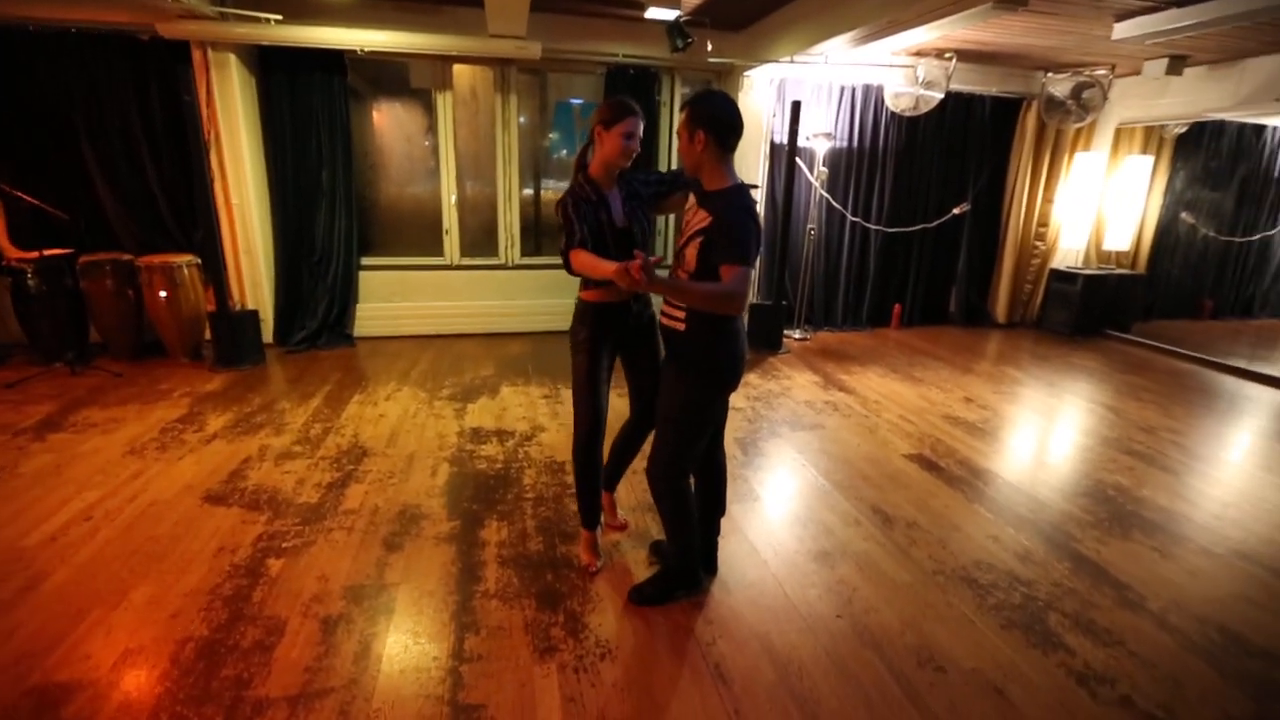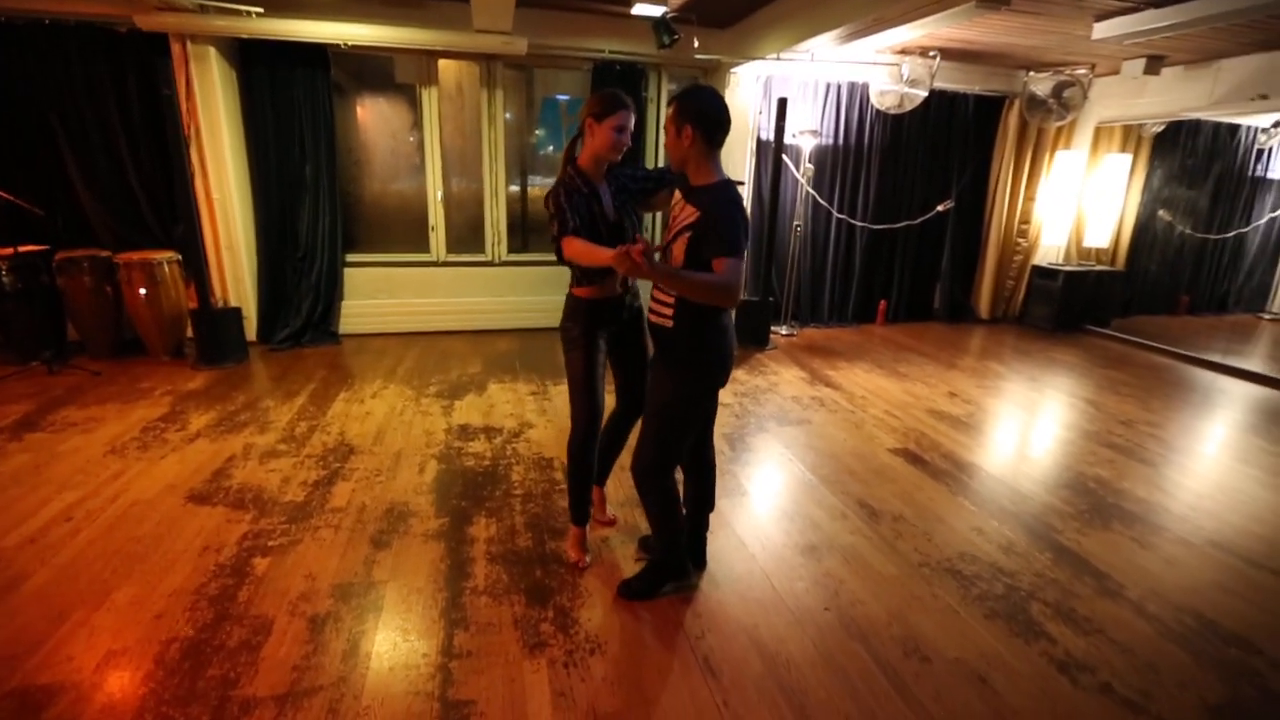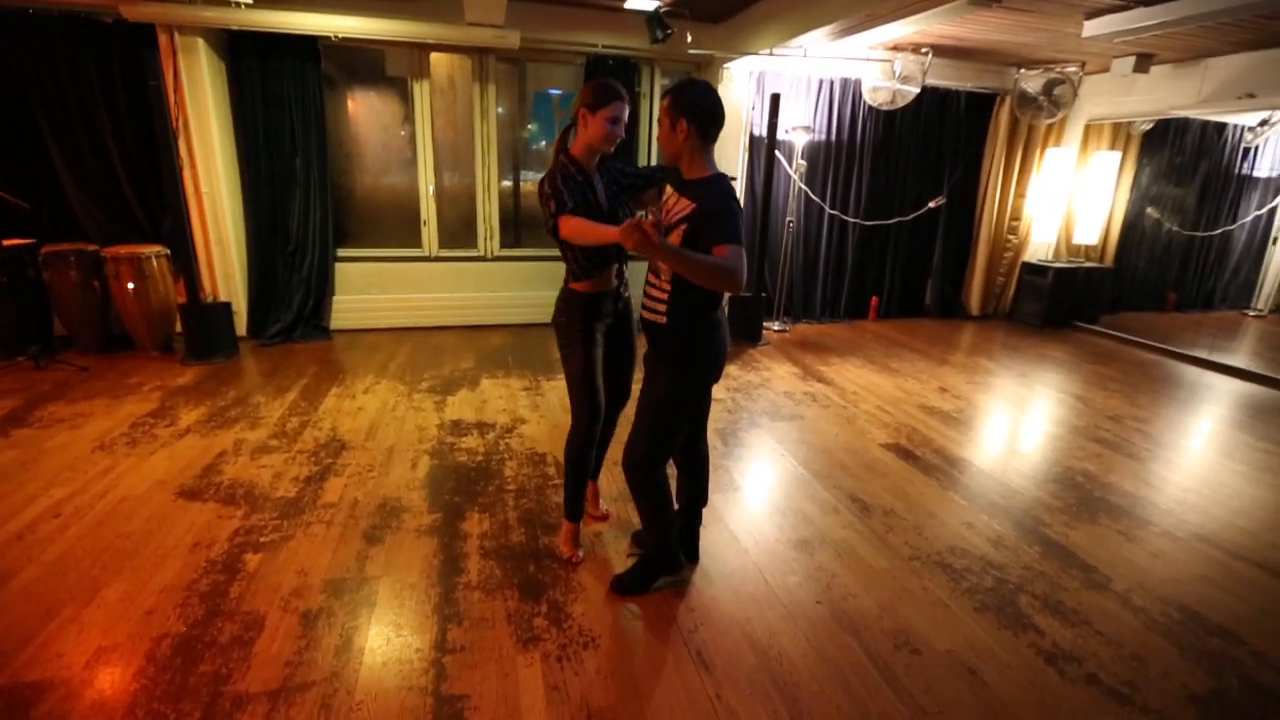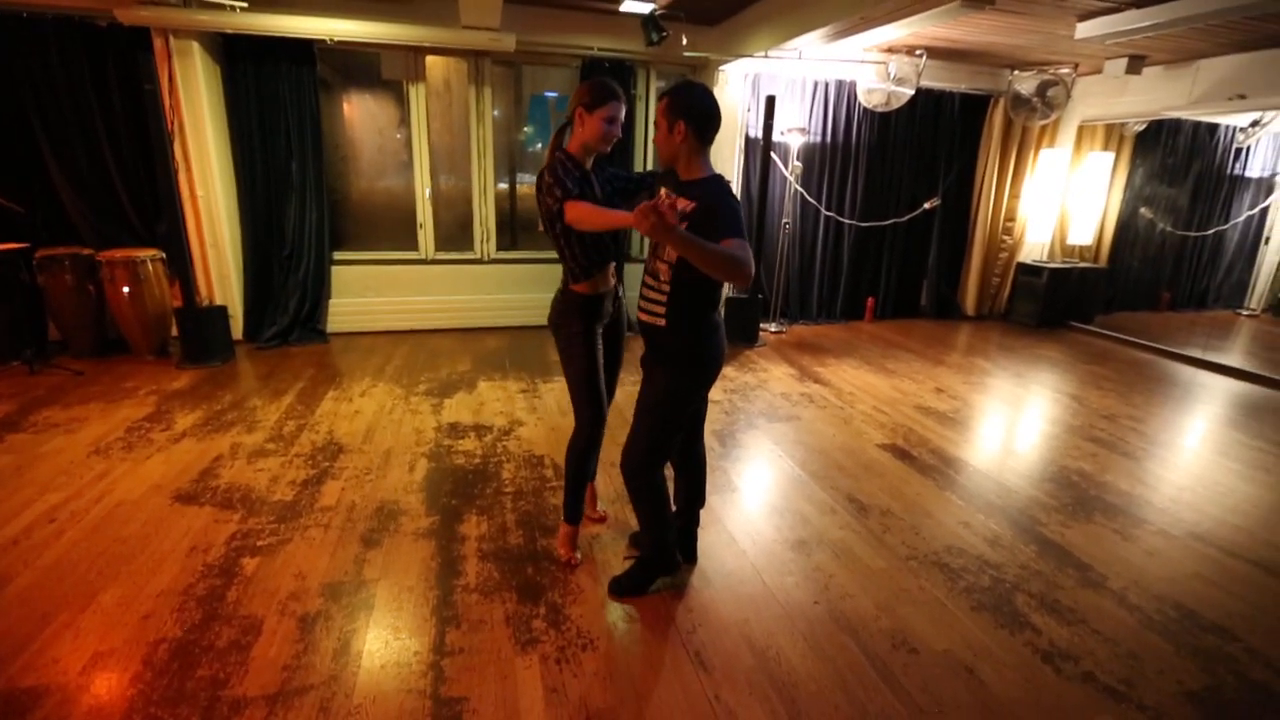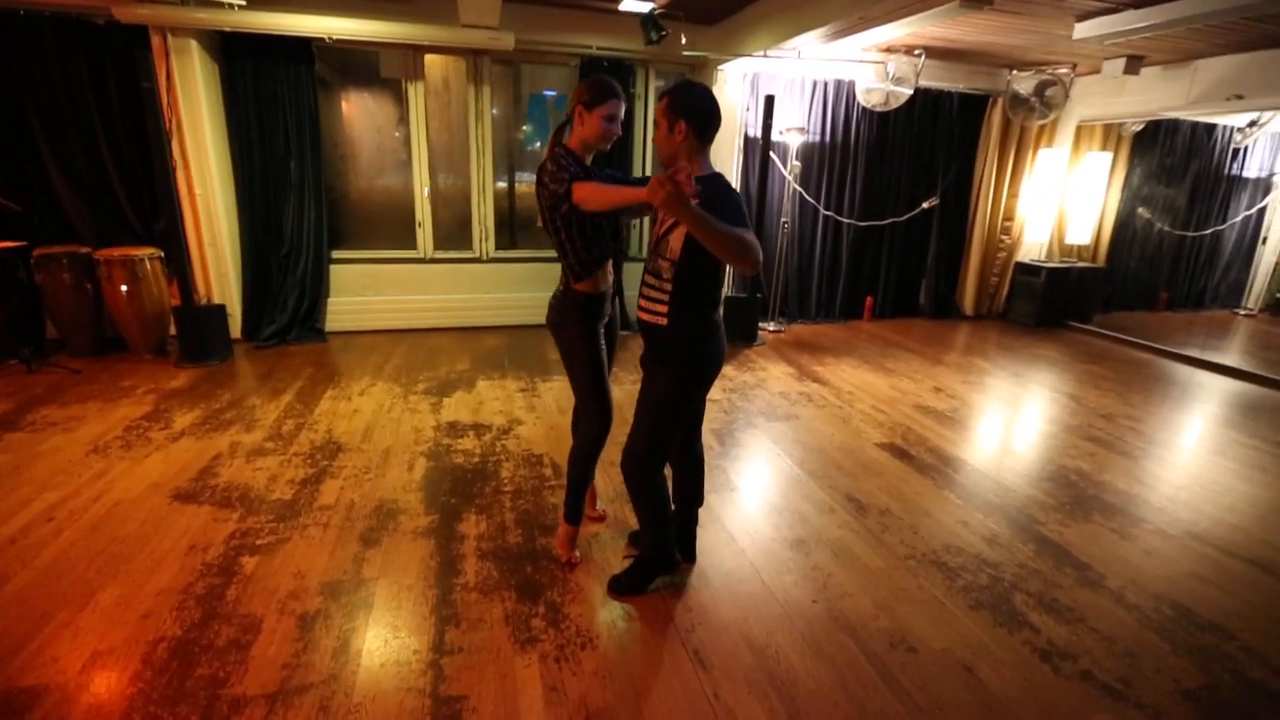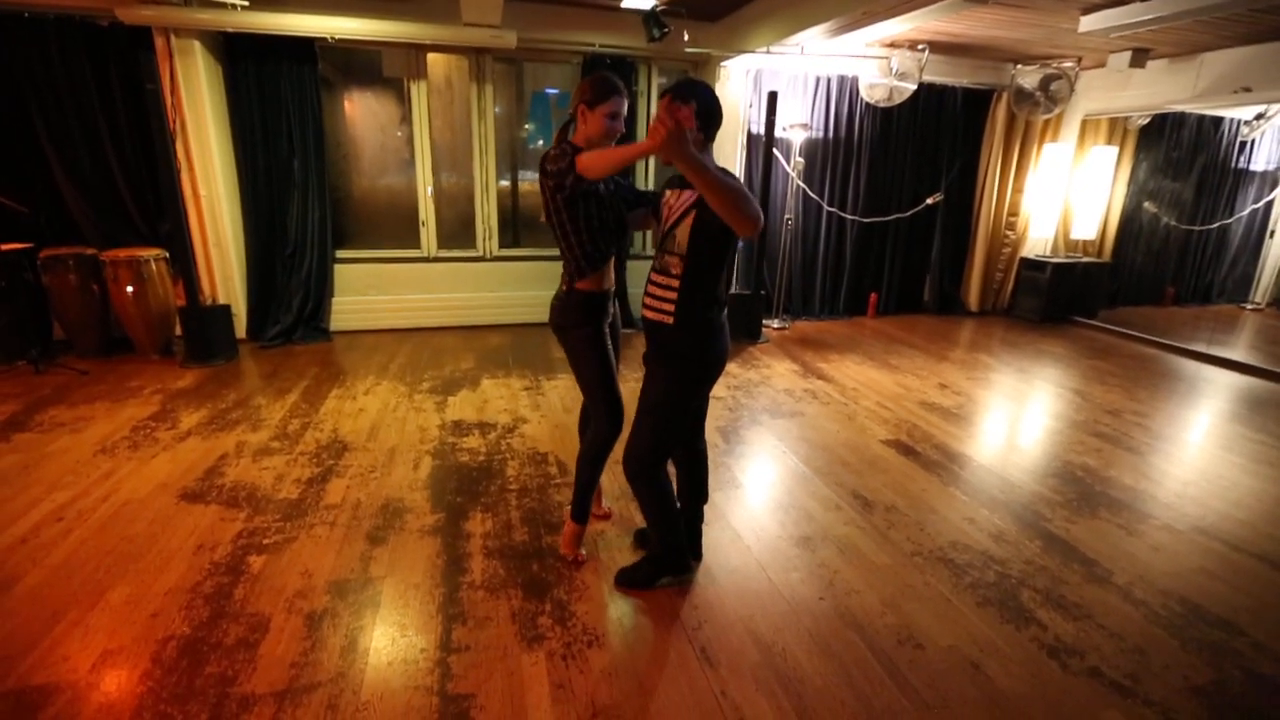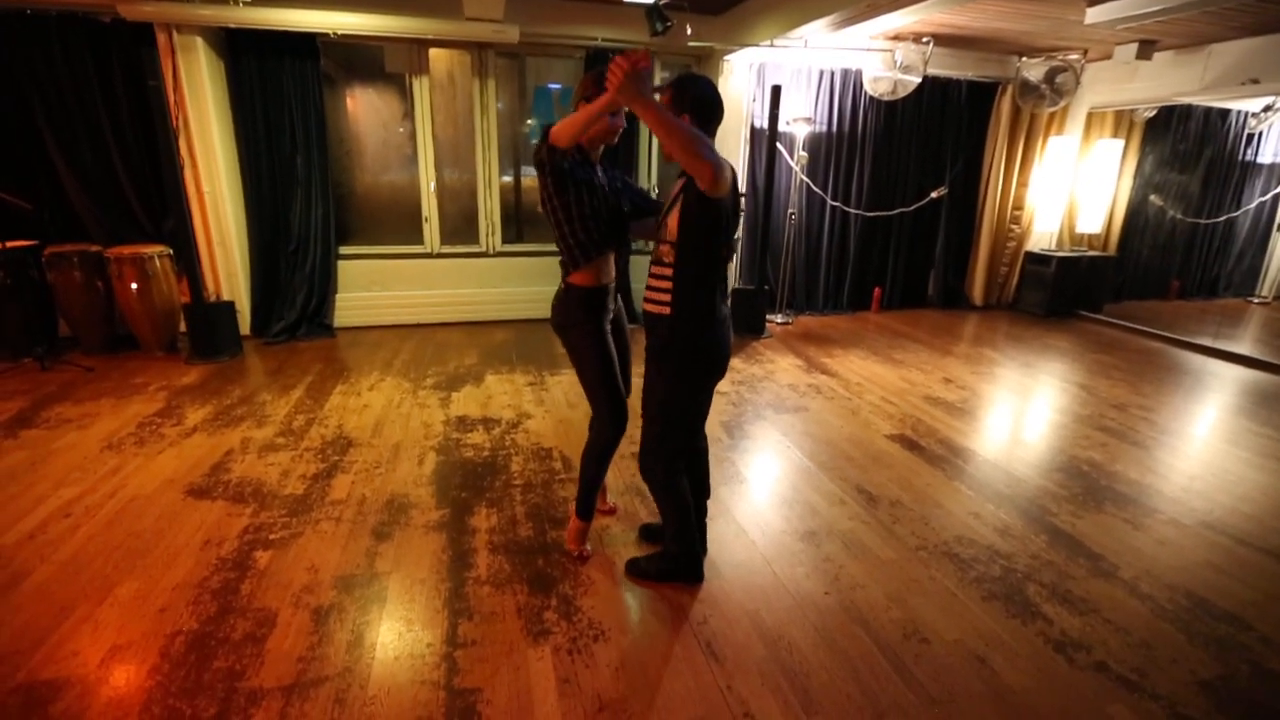
dt=0.2s
person 1, frame 1
left shoulder: (733, 212)
right shoulder: (705, 194)
left elbow: (735, 297)
left wrist: (659, 285)
left hip: (703, 358)
right hip: (705, 353)
left knee: (666, 468)
right knee: (706, 453)
left ankle: (684, 568)
right ankle: (701, 549)
person 1, frame 2
left shoulder: (721, 208)
right shoulder: (690, 189)
left elbow: (729, 289)
left wrist: (656, 272)
left hip: (692, 355)
right hip: (693, 349)
left knee: (651, 464)
right knee: (695, 450)
left ankle: (671, 560)
right ankle: (690, 543)
person 1, frame 3
left shoulder: (716, 201)
right shoulder: (681, 183)
left elbow: (734, 277)
left wrist: (662, 251)
left hip: (685, 351)
right hip: (689, 345)
left knee: (642, 459)
right knee: (688, 444)
left ankle: (663, 553)
right ankle: (683, 537)
person 1, frame 4
left shoulder: (714, 201)
right shoulder: (675, 184)
left elbow: (742, 270)
right elbow: (632, 203)
left wrist: (674, 237)
left hip: (683, 353)
right hip: (682, 347)
left knee: (640, 461)
right knee: (685, 446)
left ankle: (660, 553)
right ankle: (681, 539)
person 1, frame 5
left shoulder: (717, 196)
right shoulder: (682, 185)
left elbow: (750, 258)
left wrist: (687, 212)
left hip: (684, 352)
right hip: (679, 346)
left knee: (640, 461)
right knee: (683, 445)
left ankle: (659, 552)
right ankle: (680, 537)
person 1, frame 6
left shoulder: (715, 190)
right shoulder: (678, 186)
left elbow: (751, 221)
left wrist: (682, 156)
left hip: (688, 350)
right hip: (681, 344)
left knee: (642, 458)
right knee: (686, 442)
left ankle: (670, 552)
right ankle: (685, 536)
person 1, frame 7
left shoulder: (709, 181)
right shoulder: (691, 182)
left elbow: (715, 171)
right elbow: (677, 239)
left wrist: (642, 101)
left hip: (690, 344)
right hip: (688, 336)
left knee: (658, 457)
right knee: (686, 439)
left ankle: (683, 556)
right ankle: (688, 532)
person 2, frame 1
left shoulder: (638, 186)
right shoulder: (574, 201)
left elbow: (687, 184)
right elbow: (576, 257)
right wrist: (615, 271)
left hip: (640, 314)
right hip: (596, 320)
left knee: (647, 413)
right knee: (589, 427)
left ankle: (606, 489)
right ankle: (588, 529)
person 2, frame 2
left shoulder: (624, 180)
right shoulder: (564, 193)
left elbow: (672, 184)
right elbow: (569, 245)
right wrist: (613, 257)
left hip: (629, 308)
right hip: (587, 316)
left knee: (632, 405)
right knee: (587, 421)
left ankle: (597, 485)
right ankle: (578, 526)
person 2, frame 3
left shoulder: (612, 173)
right shoulder: (557, 180)
left elbow: (660, 180)
right elbow: (568, 225)
right wrist: (620, 233)
left hip: (620, 301)
right hip: (581, 309)
left knee: (617, 398)
right knee: (588, 415)
left ankle: (590, 482)
right ankle: (571, 522)
person 2, frame 4
left shoulder: (601, 174)
right shoulder: (555, 174)
left elbow: (647, 184)
right elbow: (575, 213)
right wrist: (634, 219)
left hip: (612, 302)
right hip: (578, 311)
left knee: (603, 406)
right knee: (590, 417)
left ankle: (587, 486)
right ankle: (569, 524)
person 2, frame 5
left shoulder: (594, 170)
right shoulder: (557, 168)
left elbow: (633, 189)
right elbow: (582, 196)
right wrist: (650, 195)
left hip: (604, 302)
right hip: (578, 309)
left knee: (592, 406)
right knee: (597, 416)
left ankle: (586, 488)
right ankle: (569, 524)
person 2, frame 6
left shoulder: (605, 176)
right shoulder: (559, 162)
left elbow: (642, 207)
right elbow: (583, 168)
right wrist: (649, 146)
left hip: (604, 303)
right hip: (580, 309)
left knee: (599, 403)
right knee: (609, 417)
left ankle: (590, 488)
right ankle: (574, 524)
person 2, frame 7
left shoulder: (608, 174)
right shoulder: (560, 164)
left elbow: (652, 214)
right elbow: (552, 142)
right wrist: (613, 99)
left hip: (608, 299)
right hip: (581, 306)
left knee: (616, 400)
right knee: (613, 416)
left ankle: (596, 483)
right ankle: (580, 520)
